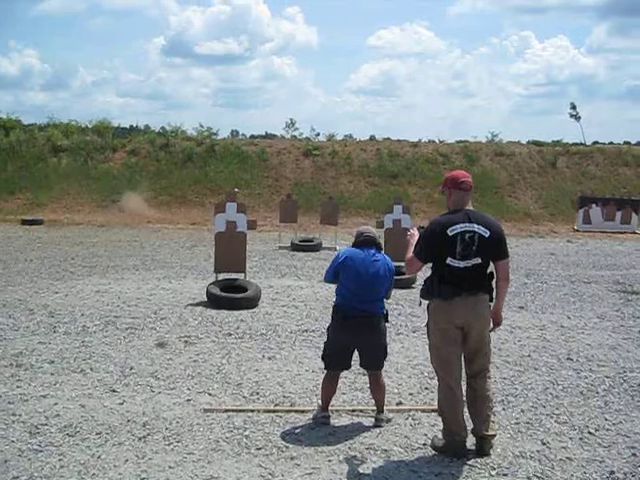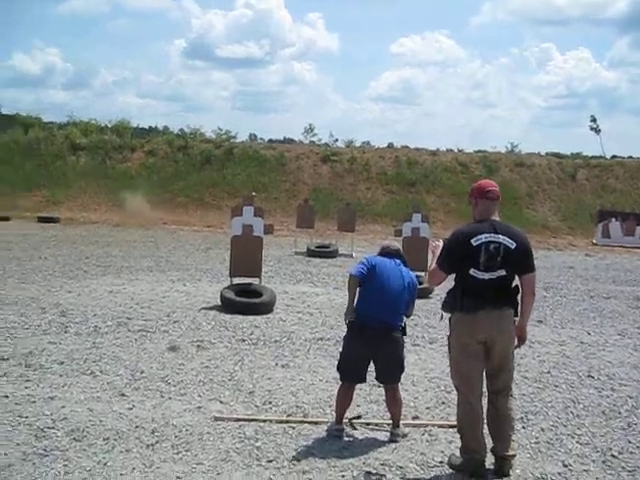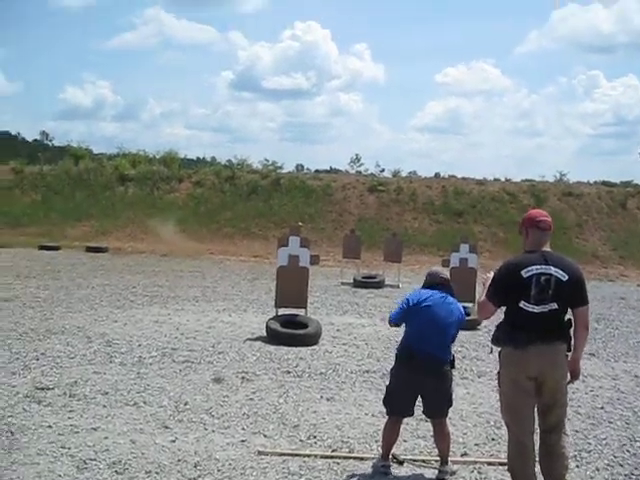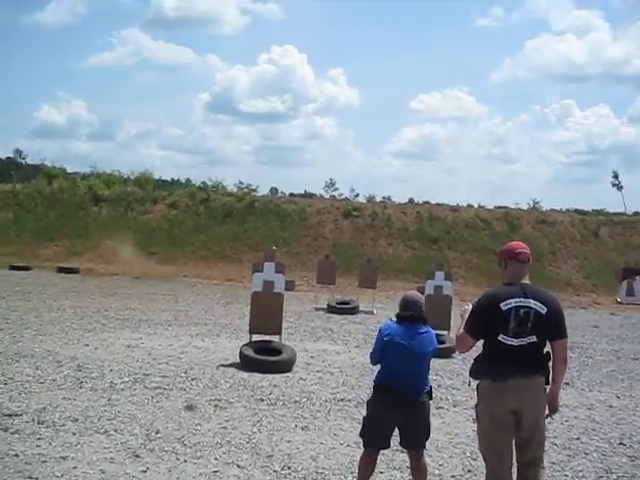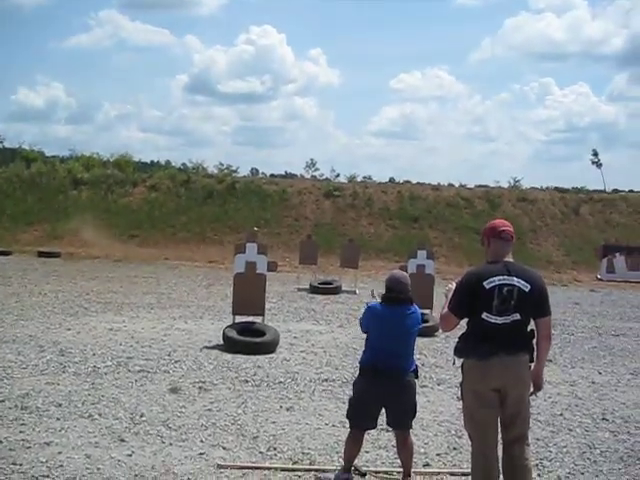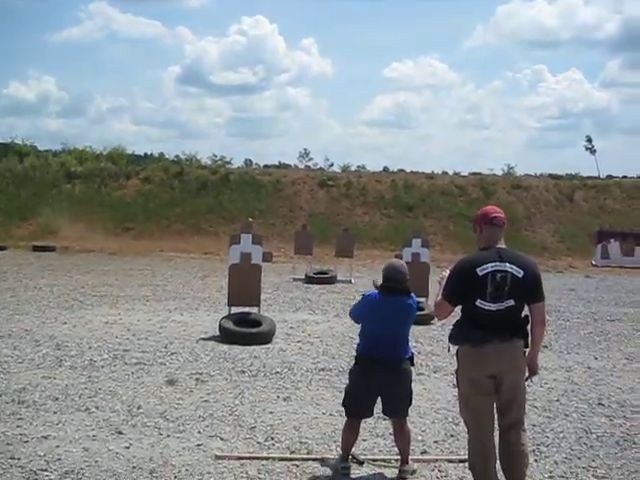
dt=0.4s
person 1, frame 1
left shoulder: (438, 226)
right shoulder: (492, 226)
left elbow: (411, 268)
right elbow: (503, 275)
left wrist: (413, 240)
right wrist: (498, 307)
left hip: (444, 307)
right hip: (478, 306)
left knee: (448, 377)
right knee: (480, 374)
left ankle: (454, 440)
right ankle: (484, 436)
person 1, frame 2
left shoulder: (462, 235)
right shoulder: (518, 238)
left elbow: (434, 279)
right elbow: (529, 289)
left wrist: (438, 252)
right wrist: (523, 323)
left hip: (467, 320)
right hip: (502, 320)
left knee: (469, 393)
right knee: (501, 391)
person 1, frame 3
left shoulder: (512, 267)
right shoulder: (571, 270)
left elbow: (484, 313)
right elbow: (583, 323)
left wrist: (488, 284)
right wrist: (576, 358)
left hip: (517, 356)
right hip: (555, 355)
left knee: (520, 431)
right knee: (554, 430)
person 1, frame 4
left shoulder: (490, 299)
right shoulder: (550, 302)
left elbow: (462, 346)
right elbow: (561, 355)
left wrist: (467, 315)
right wrist: (554, 392)
left hip: (495, 388)
right hip: (533, 388)
person 1, frame 5
left shoulder: (473, 278)
right shoulder: (533, 280)
left elbow: (446, 324)
right elbow: (545, 333)
left wrist: (451, 294)
right wrist: (538, 369)
left hip: (480, 366)
right hip: (518, 365)
left knee: (483, 442)
right knee: (518, 441)
person 1, frame 6
left shoulder: (467, 265)
right shoulder: (526, 266)
left elbow: (441, 312)
right elbow: (539, 319)
left wrist: (445, 281)
right wrist: (533, 355)
left hip: (475, 353)
right hip: (512, 352)
left knee: (479, 429)
right knee: (514, 427)
person 2, frame 1
left shoulder: (345, 255)
right shoulder: (387, 262)
left elbow: (328, 278)
right elbow: (387, 294)
left hip: (343, 321)
right hip: (374, 323)
left knee: (333, 370)
right knee: (375, 372)
left ankle: (323, 412)
right ankle: (380, 414)
person 2, frame 2
left shoulder: (373, 261)
right shoulder: (410, 277)
left elbow: (354, 276)
right elbow: (409, 312)
left wrist: (350, 306)
left hip: (361, 331)
right hip: (391, 335)
left knee: (348, 382)
right knee: (391, 385)
left ankle: (338, 424)
right ankle: (396, 429)
person 2, frame 3
left shoulder: (418, 296)
right shoulder: (458, 309)
left elbow: (393, 320)
right elbow: (451, 339)
left hip: (408, 365)
right hip: (439, 368)
left knee: (395, 416)
right knee: (439, 420)
left ankle: (384, 461)
person 2, frame 4
left shoulder: (388, 329)
right shoulder: (431, 336)
left elbow: (374, 360)
right elbow: (422, 361)
left hip: (385, 398)
right hip: (417, 401)
left knee: (371, 449)
right knee: (416, 453)
person 2, frame 5
left shoulder: (374, 310)
right shoulder: (415, 314)
left hip: (371, 377)
right hip: (403, 380)
left knee: (357, 429)
right knee: (403, 432)
person 2, frame 6
left shoulder: (371, 299)
right shoulder: (411, 302)
left elbow: (355, 316)
left hip: (367, 366)
right hip: (398, 368)
left knee: (354, 418)
right knee: (400, 420)
left ankle: (343, 462)
